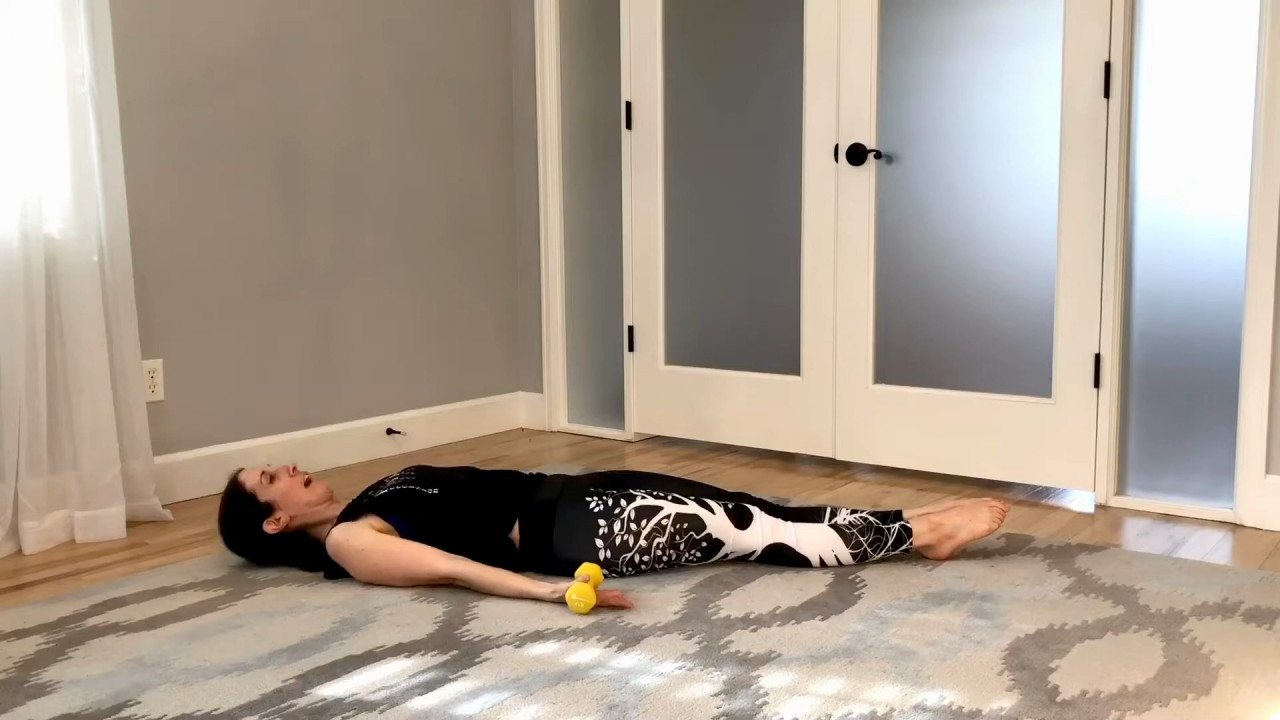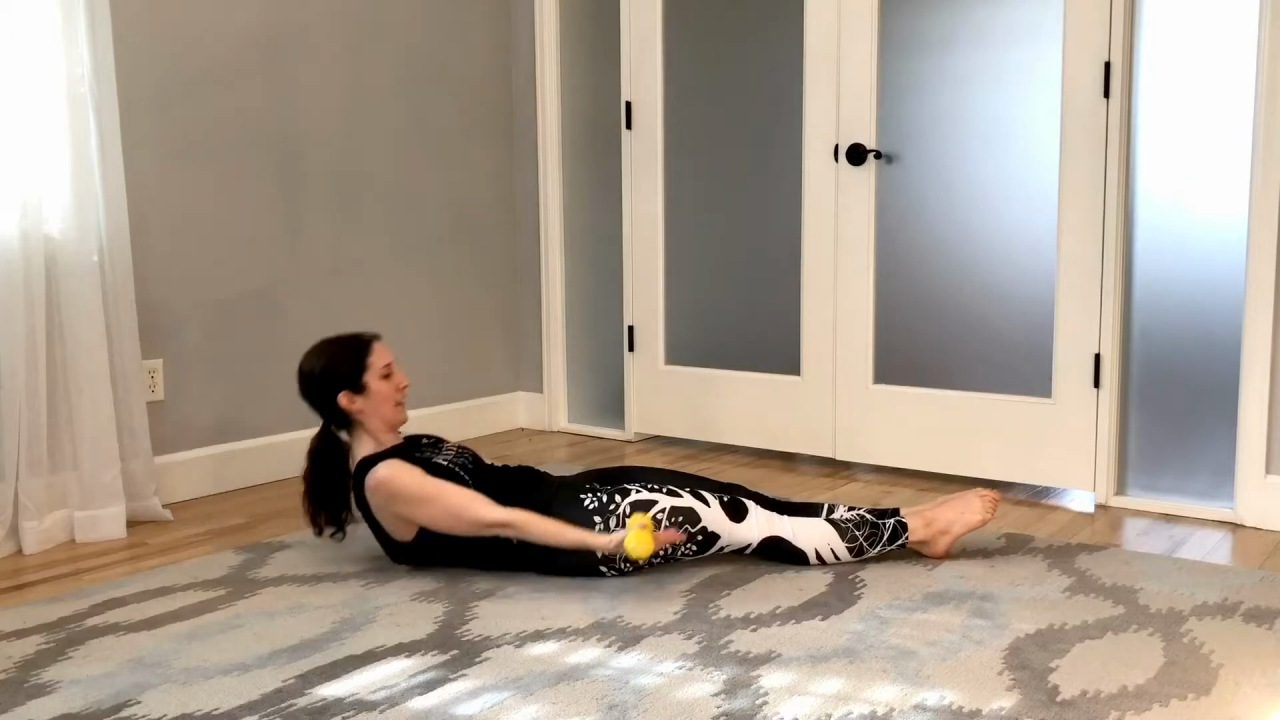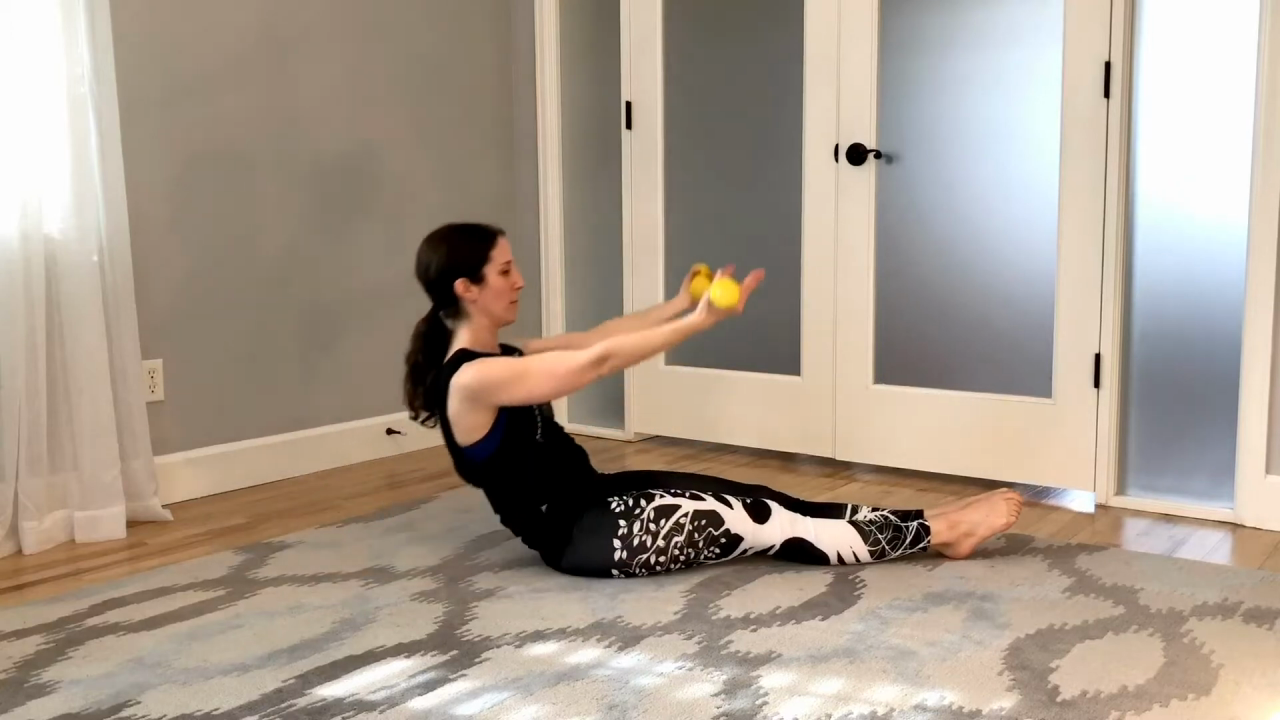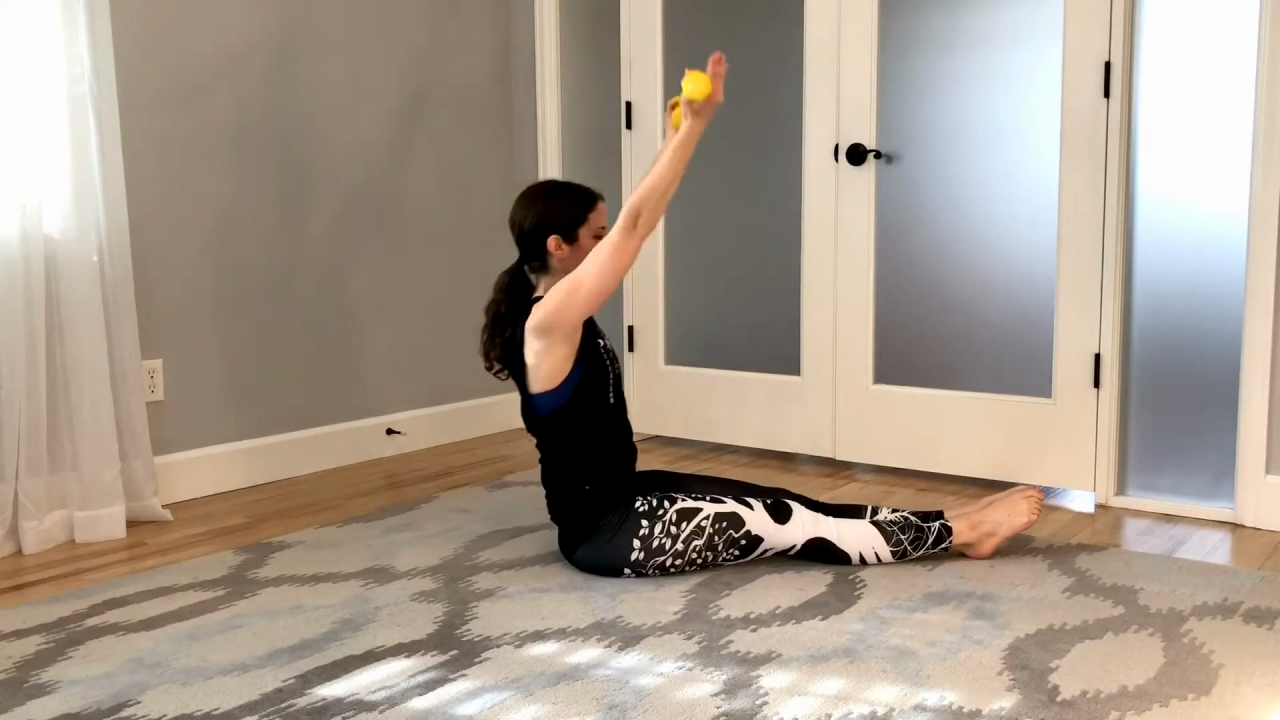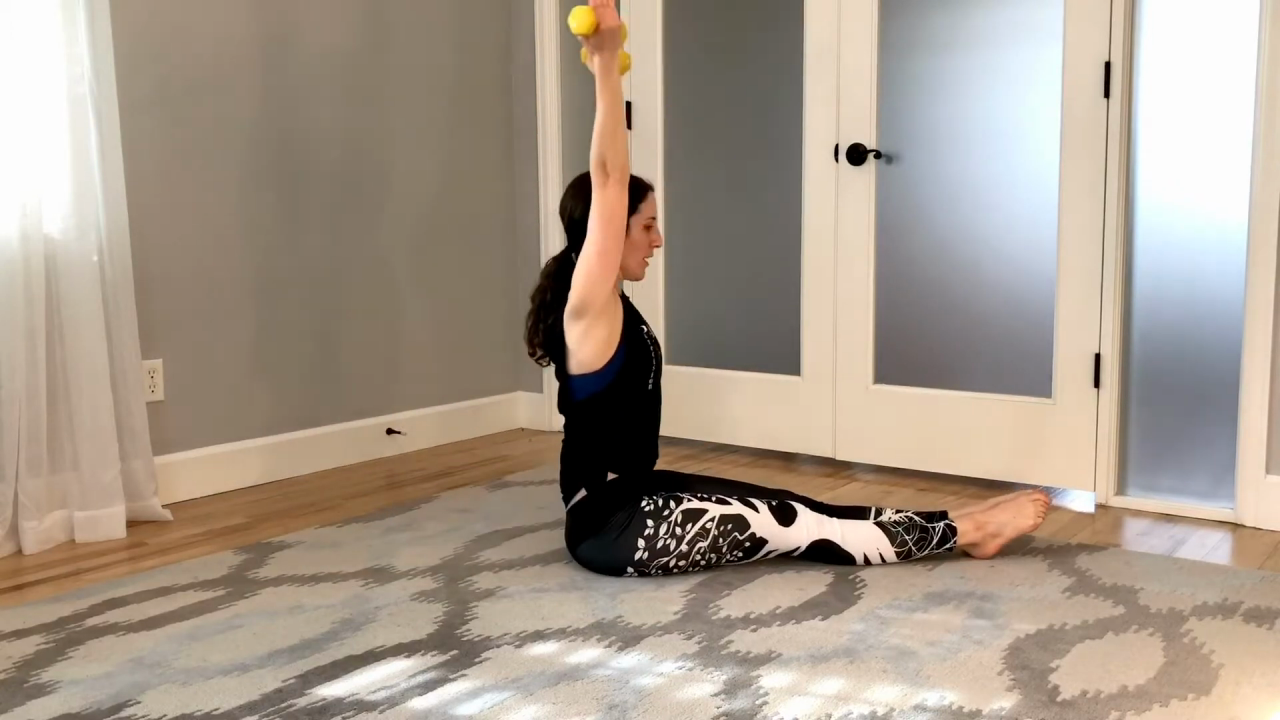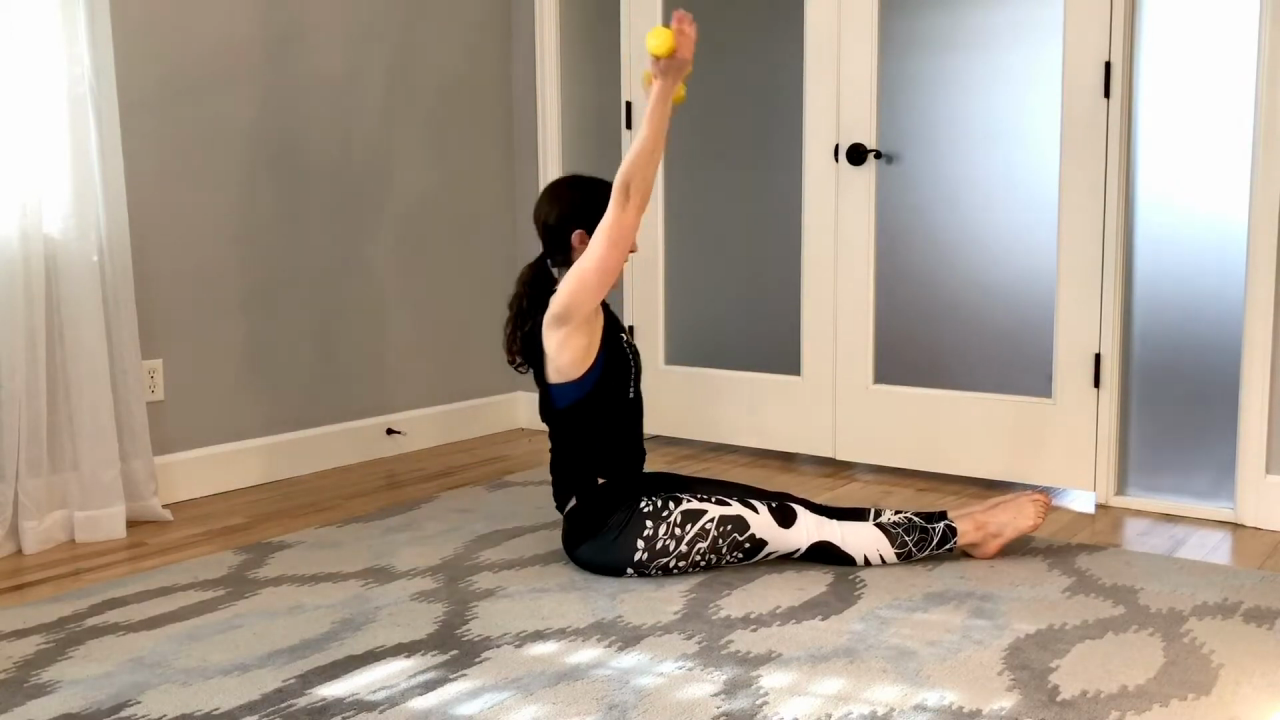
dt=0.4s
person 1, frame 1
left shoulder: (367, 506)
right shoulder: (346, 541)
right elbow: (452, 565)
right wrist: (554, 589)
left hip: (562, 496)
right hip: (566, 530)
left knee: (742, 508)
right knee: (746, 530)
left ankle: (906, 522)
right ankle: (912, 533)
person 1, frame 2
left shoulder: (407, 451)
right shoulder: (384, 480)
right elbow: (501, 520)
left wrist: (606, 530)
right wrist: (608, 541)
left hip: (571, 498)
right hip: (571, 532)
left knee: (734, 505)
right knee: (745, 525)
left ankle: (904, 524)
right ankle: (912, 528)
person 1, frame 3
left shoulder: (495, 358)
right shoulder: (473, 381)
left elbow: (590, 339)
right elbow: (597, 361)
left wrist: (676, 306)
right wrist: (697, 322)
left hip: (599, 500)
right hip: (582, 535)
left knee: (759, 503)
right knee: (759, 524)
left ankle: (931, 525)
right ankle: (934, 533)
person 1, frame 4
left shoulder: (559, 309)
right shoulder: (549, 319)
left elbow: (633, 226)
right elbow: (633, 225)
left wrist: (683, 133)
right wrist: (694, 126)
left hip: (626, 502)
right hip: (604, 529)
left knee: (786, 509)
right knee: (783, 525)
left ankle: (946, 526)
right ankle: (955, 533)
person 1, frame 5
left shoulder: (602, 306)
right shoulder: (588, 304)
left elbow: (613, 182)
right elbow: (609, 182)
left wrist: (607, 69)
right wrist: (606, 66)
left hip: (632, 500)
right hip: (612, 526)
left knee: (794, 511)
right knee: (786, 526)
left ankle: (951, 526)
right ankle: (962, 532)
person 1, frame 6
left shoulder: (581, 311)
right shoulder: (569, 311)
left elbow: (624, 202)
right elbow: (622, 200)
left wrist: (665, 86)
right wrist: (663, 85)
left hip: (626, 501)
right hip: (607, 527)
left knee: (791, 513)
right knee: (786, 526)
left ankle: (950, 526)
right ankle: (961, 534)
